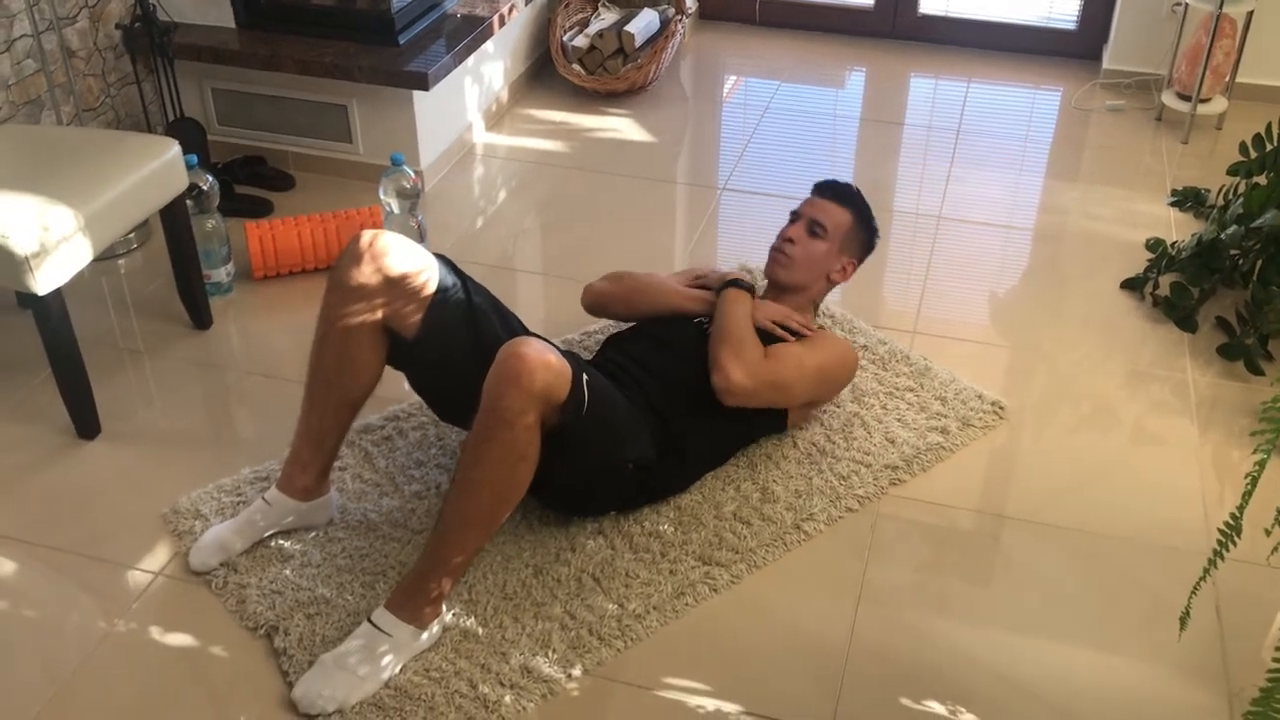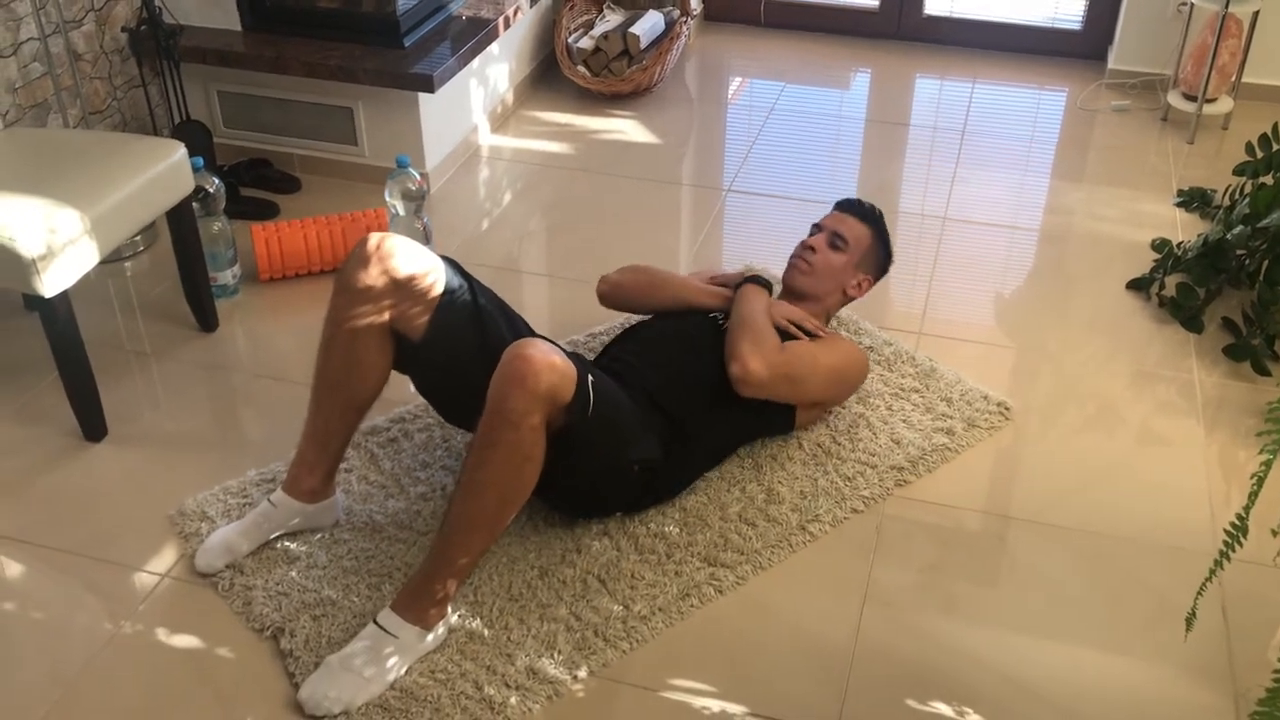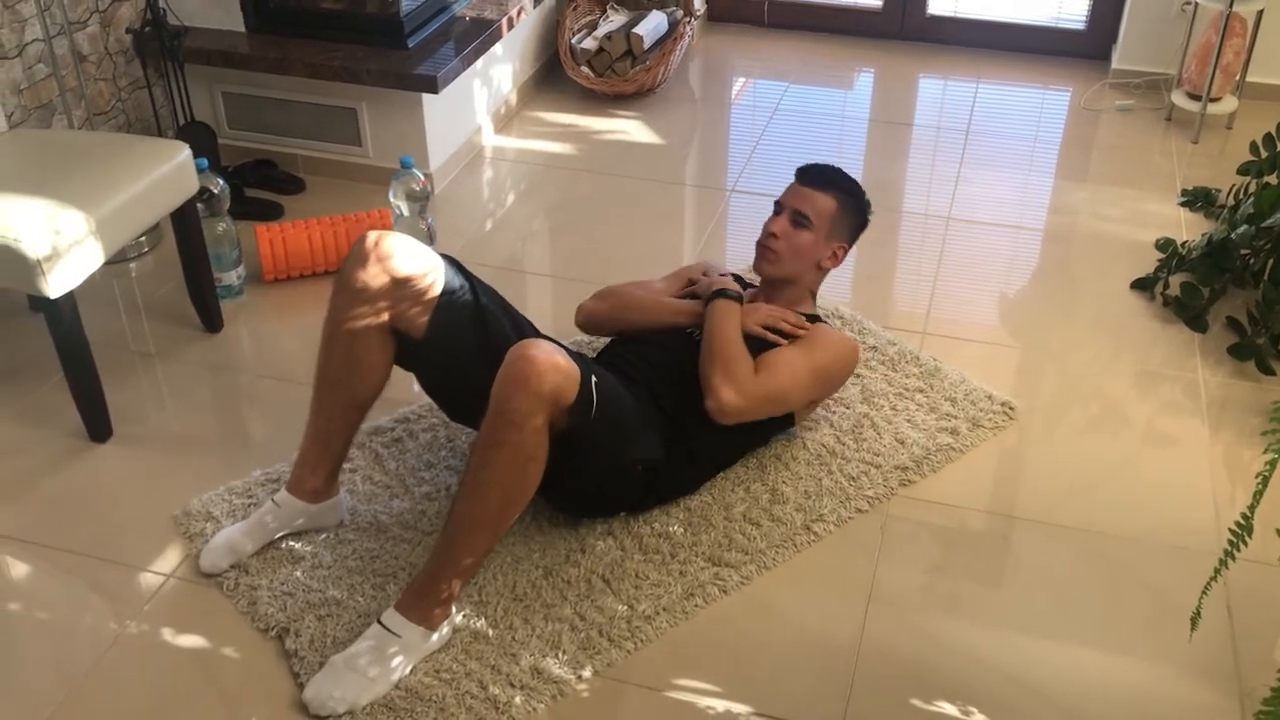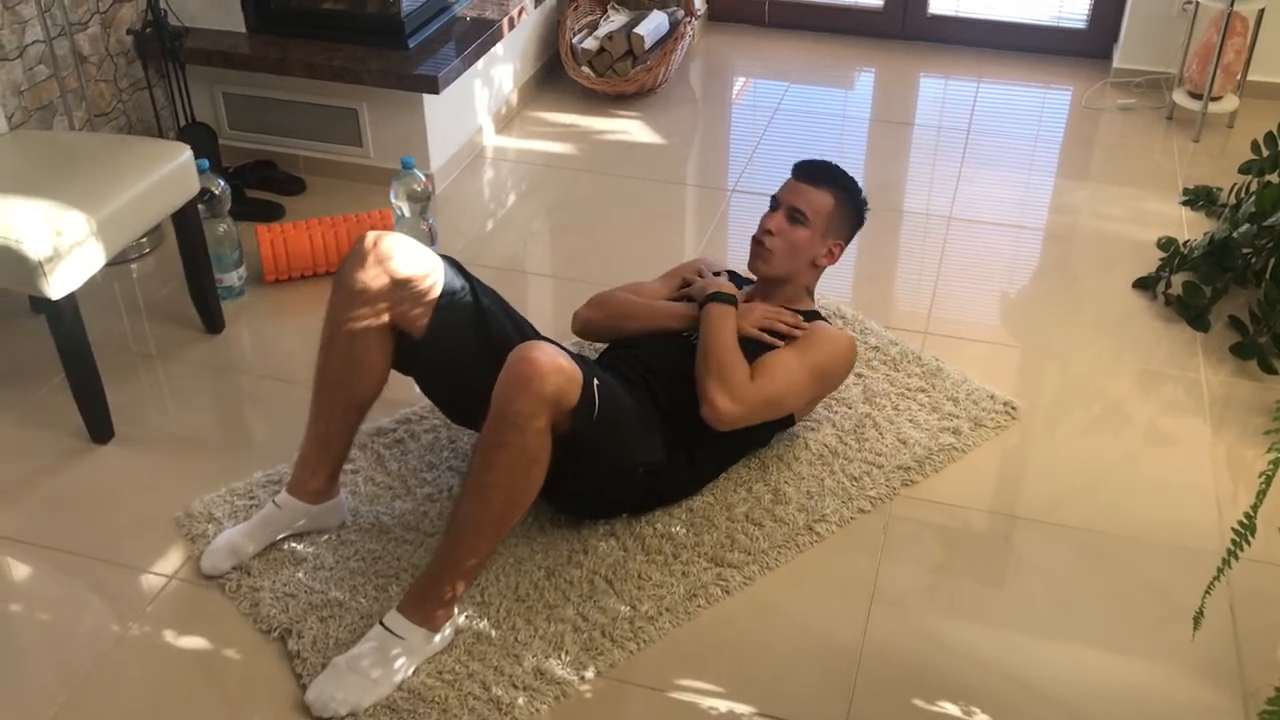
dt=0.3s
person 1, frame 1
left shoulder: (826, 354)
right shoulder: (721, 284)
left elbow: (734, 379)
right elbow: (600, 295)
left wrist: (732, 295)
right wrist: (716, 297)
left hip: (624, 451)
right hip: (555, 402)
left knee: (528, 365)
right knee: (376, 260)
left ankle: (416, 609)
right ankle: (302, 489)
person 1, frame 2
left shoulder: (838, 357)
right shoulder: (732, 292)
left elbow: (751, 369)
right elbow: (615, 284)
left wrist: (752, 289)
right wrist: (736, 293)
left hip: (631, 452)
right hip: (569, 401)
left knee: (534, 363)
right knee: (384, 261)
left ankle: (420, 612)
right ankle: (308, 492)
person 1, frame 3
left shoulder: (825, 347)
right shoulder: (717, 280)
left elbow: (727, 399)
right elbow: (593, 312)
left wrist: (722, 301)
right wrist: (709, 306)
left hip: (632, 452)
right hip: (561, 405)
left knee: (536, 368)
right knee: (383, 261)
left ankle: (424, 612)
right ankle: (311, 492)
person 1, frame 4
left shoulder: (824, 345)
right shoulder: (712, 274)
left elbow: (723, 405)
right elbow: (589, 317)
left wrist: (718, 303)
right wrist: (703, 308)
left hip: (633, 455)
right hip: (564, 404)
left knee: (538, 370)
right knee: (381, 260)
left ankle: (426, 613)
right ankle: (311, 493)
